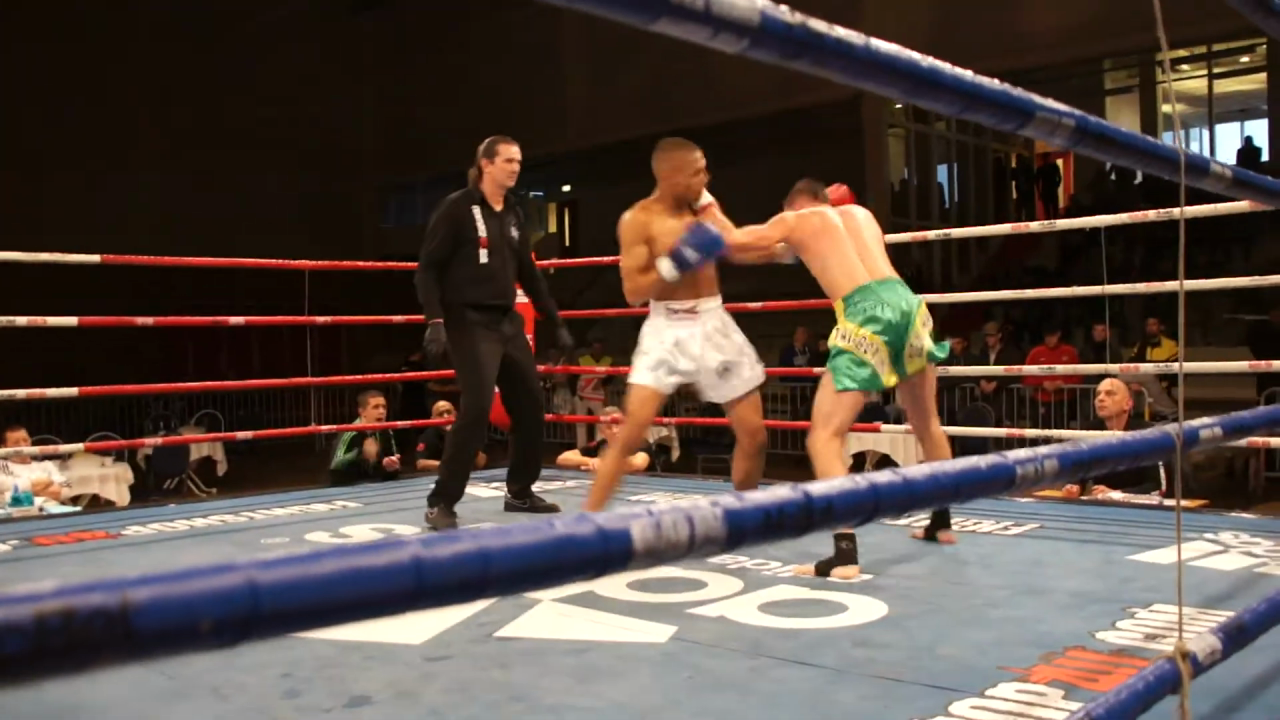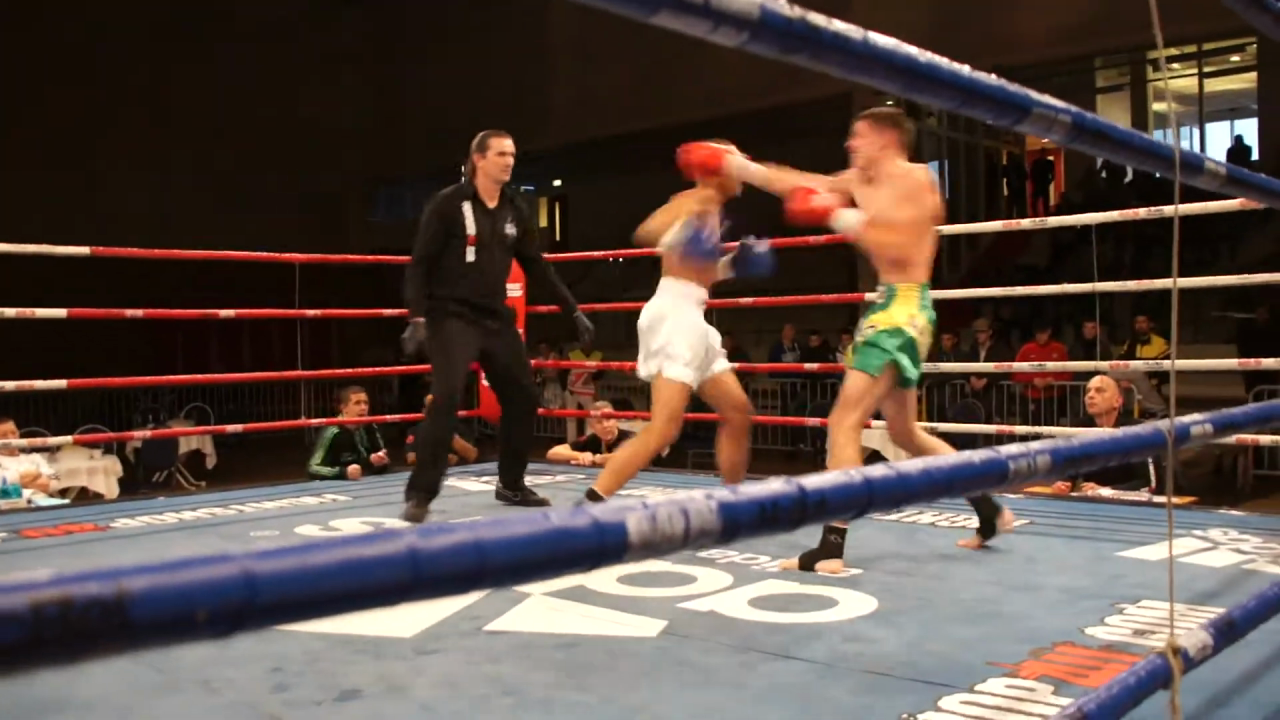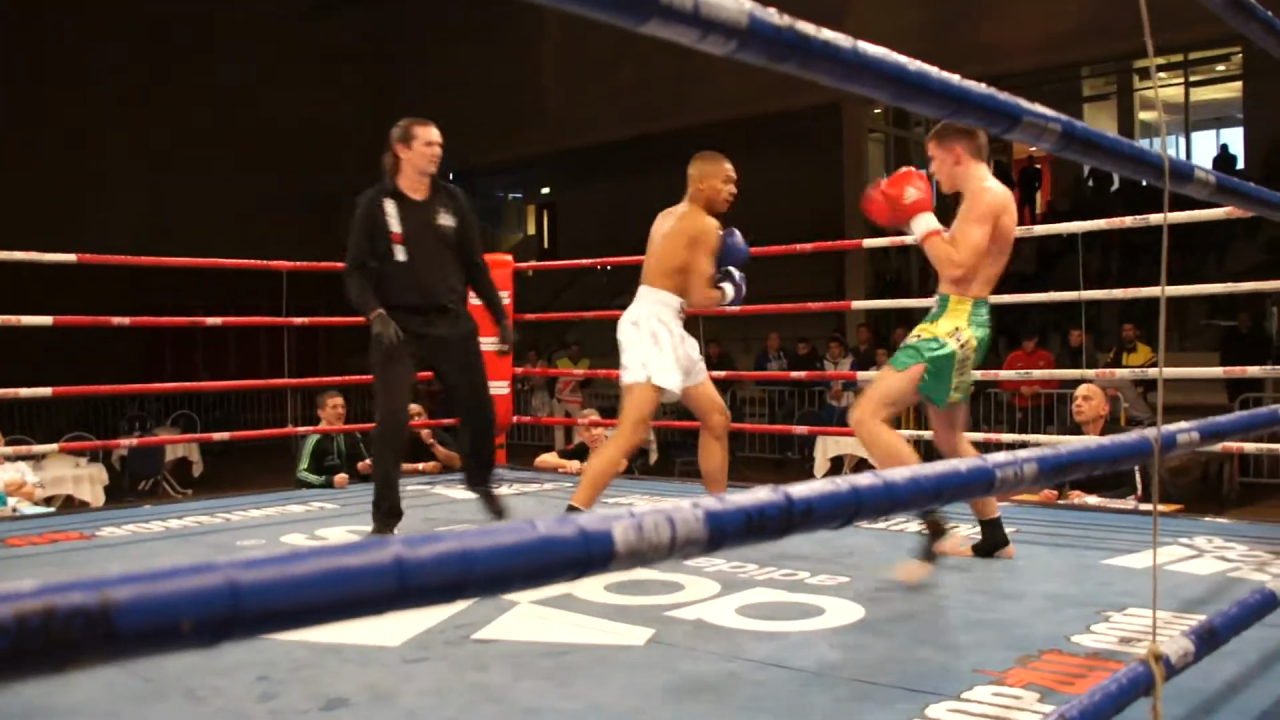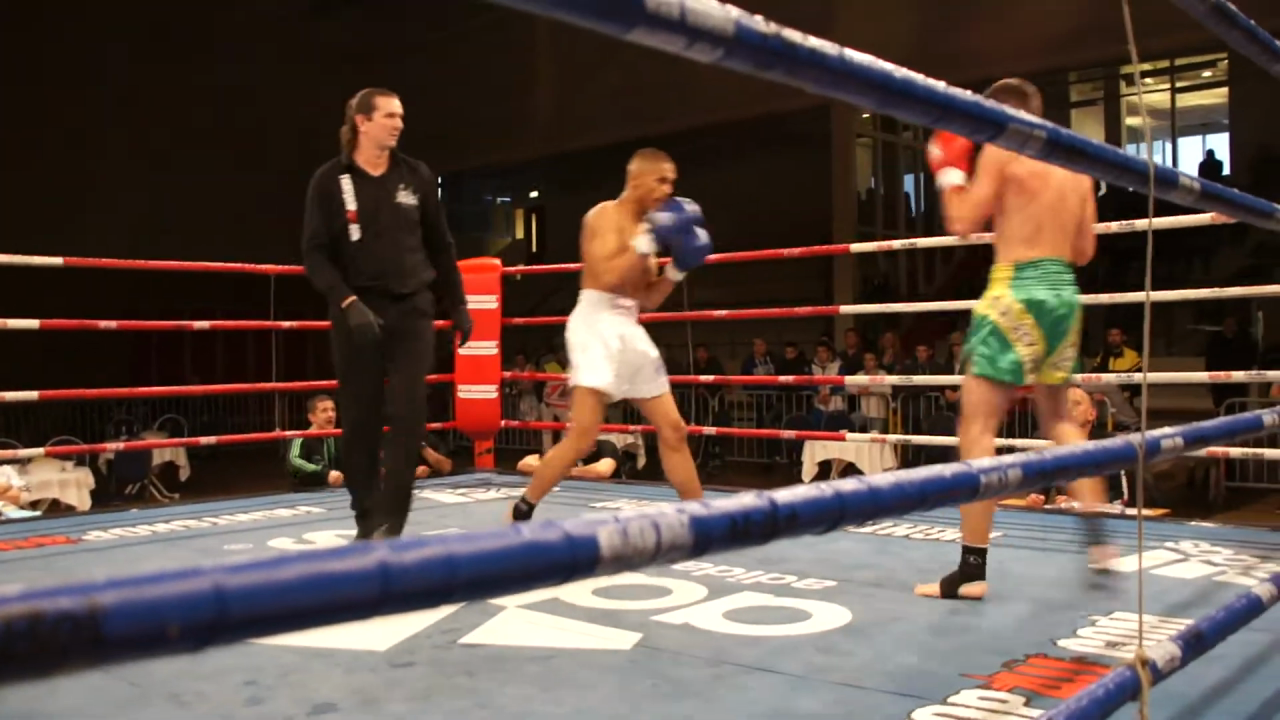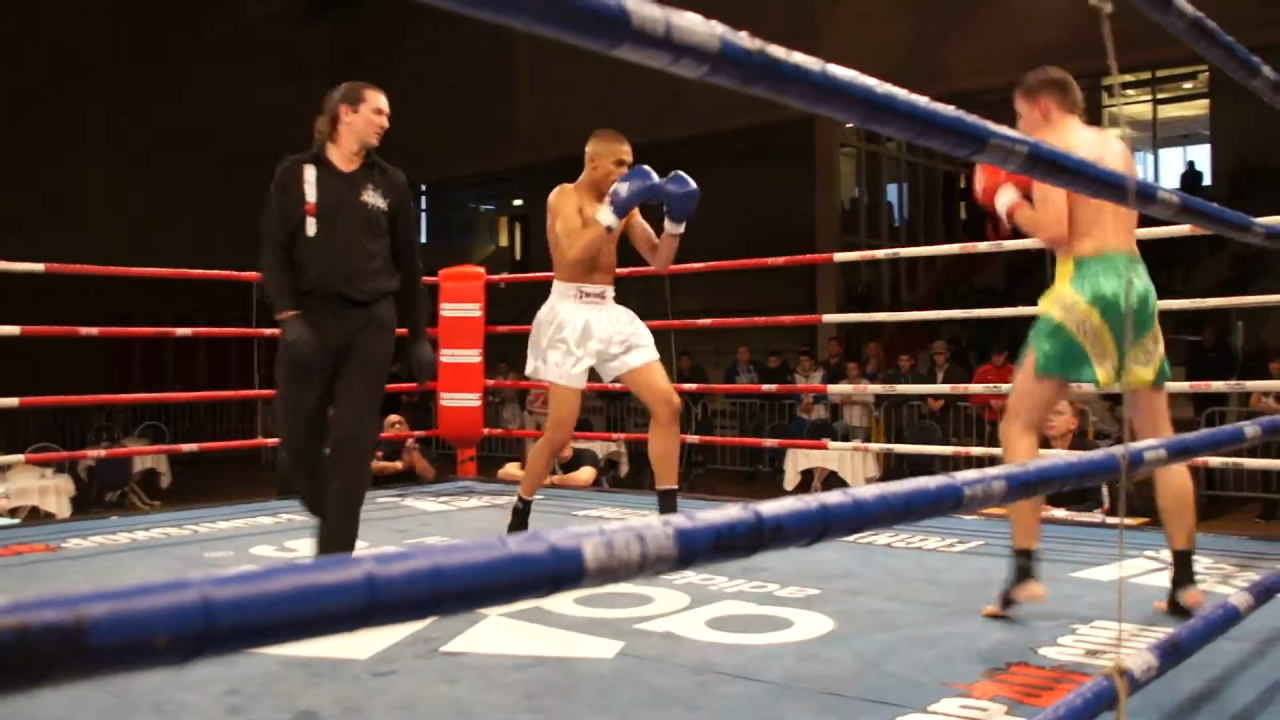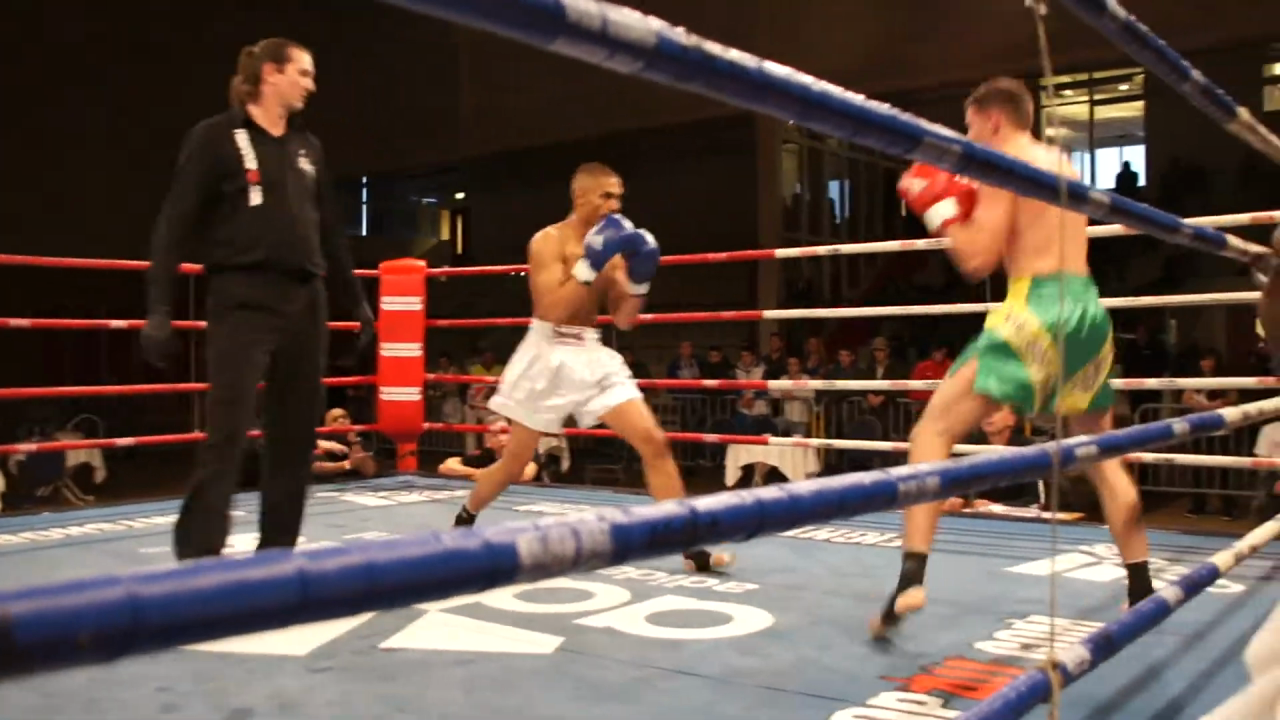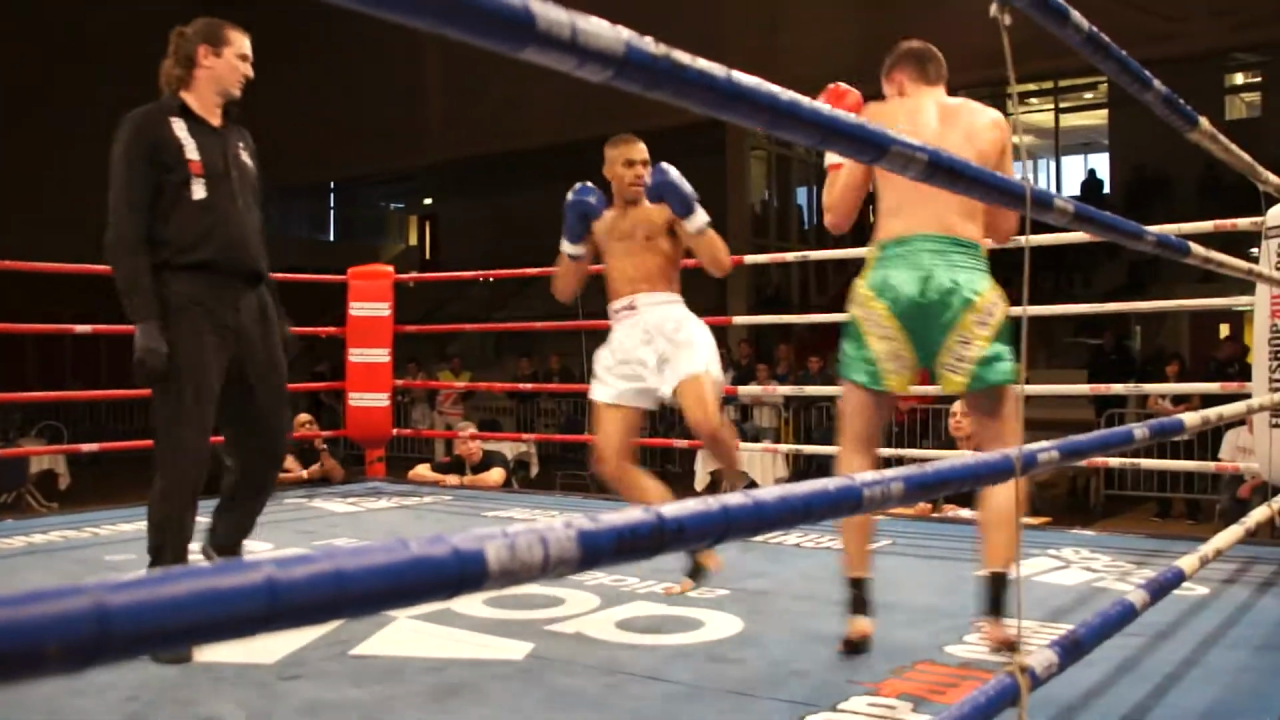
dt=0.3s
person 1, frame 1
left shoulder: (796, 220)
right shoulder: (858, 213)
left elbow: (734, 243)
left hip: (864, 318)
right hip: (903, 302)
left knee: (825, 438)
right knee: (924, 419)
left ankle: (844, 553)
right ankle: (941, 521)
person 1, frame 2
left shoulder: (918, 179)
right shoulder: (861, 179)
left elbow: (894, 252)
right elbow: (796, 185)
left wrist: (841, 215)
right wrist: (729, 162)
left hip: (903, 310)
right hip: (882, 311)
left knee: (844, 420)
right knee: (905, 432)
left ankle: (829, 548)
right ankle: (989, 510)
person 1, frame 3
left shoulder: (988, 197)
right shoulder: (975, 193)
left elbow: (957, 268)
left wrist: (919, 216)
right wrist: (907, 216)
left hip: (956, 323)
right hip: (950, 321)
left knee: (867, 417)
right knee: (948, 439)
left ankle: (936, 529)
right ankle: (995, 536)
person 1, frame 4
left shoulder: (1000, 148)
left elbow: (965, 224)
right elbow: (1084, 251)
left wrist: (950, 169)
left hip: (1016, 293)
right hip: (1060, 292)
left knee: (976, 430)
right knee: (1061, 425)
left ankle: (972, 569)
right ankle: (1097, 534)
person 1, frame 5
left shoulder: (1047, 148)
right shoulder: (1116, 148)
left elbow: (1056, 233)
left wrist: (1006, 197)
left hip: (1082, 290)
right hip: (1134, 285)
left knee: (1018, 429)
right knee: (1158, 443)
left ankle: (1024, 573)
right ankle: (1184, 580)
person 1, frame 6
right shoulder: (1062, 164)
left elbow: (979, 258)
left wrist: (939, 208)
left hip: (1033, 312)
right hip: (1084, 311)
left knee: (929, 438)
right knee: (1103, 461)
left ankle: (911, 582)
right ankle: (1140, 589)
person 1, frame 7
left shoulder: (878, 119)
right shoulder: (991, 121)
left elbow: (837, 220)
right elbow: (1003, 231)
left wrist: (838, 147)
left hip: (888, 283)
right hip: (967, 283)
left knee: (857, 450)
right knee: (1000, 452)
left ankle: (858, 605)
right ankle: (997, 608)
person 2, frame 1
left shoulder: (513, 215)
right shoulder: (458, 208)
left elbow: (527, 274)
right elbow: (428, 268)
left wrist: (557, 324)
right wrist: (435, 320)
left hip: (507, 321)
right hip: (472, 324)
left knee: (530, 406)
right knee: (477, 407)
left ankle: (520, 492)
right ankle: (441, 502)
person 2, frame 2
left shoulder: (515, 210)
right shoulder: (448, 204)
left elbow: (536, 265)
right elbow: (420, 264)
left wrist: (573, 310)
right wrist: (416, 317)
left hip: (496, 318)
right hip: (451, 316)
left knee: (522, 398)
right knee: (447, 397)
left ankle: (512, 485)
right ankle: (418, 497)
person 2, frame 3
left shoulder: (452, 200)
right shoulder: (375, 204)
left elbow: (474, 264)
right elbow: (357, 270)
left wrist: (501, 316)
right wrist: (376, 314)
left hip: (451, 323)
right hip: (398, 324)
left knee: (479, 410)
right knee: (392, 418)
left ankle: (480, 479)
right ankle: (385, 519)
person 2, frame 4
left shoulder: (417, 177)
right shoulder: (330, 180)
left elbow: (440, 248)
right elbow: (314, 255)
left wrist: (458, 308)
right wrist: (349, 302)
left hip: (412, 310)
right hip: (357, 314)
left knee: (408, 415)
right knee: (360, 423)
left ankle: (388, 524)
right ankle: (368, 520)
person 2, frame 5
left shoulder: (390, 183)
right shoulder: (295, 172)
left elbow: (407, 264)
right elbow: (273, 252)
left wrist: (419, 337)
right wrist: (288, 316)
left hip: (370, 321)
right hip: (310, 321)
left knee: (353, 439)
right knee: (298, 439)
left ankle: (335, 556)
right ankle: (330, 514)
person 2, frame 6
left shoulder: (307, 148)
right shoulder: (216, 137)
left elbow: (328, 230)
right elbow: (176, 225)
left wrist: (355, 298)
right wrist: (159, 308)
left hip: (303, 300)
right hip: (243, 298)
left knee: (295, 434)
right knee: (227, 429)
right ankle: (193, 566)
person 2, frame 7
left shoulder: (240, 140)
right shoulder: (150, 127)
right elbow: (125, 229)
left wrist: (275, 307)
right wrist: (144, 320)
left hip: (249, 304)
right hip: (188, 302)
left knee: (264, 443)
right knee: (186, 454)
left ankle: (225, 543)
person 3, frame 1
left shoulder: (705, 204)
right shoulder: (636, 220)
right elbow: (634, 294)
right wrist: (674, 263)
left hip: (714, 327)
right hip: (667, 331)
left knee: (753, 435)
right knee: (629, 436)
person 3, frame 2
left shoulder: (706, 208)
right shoulder: (695, 199)
right elbow: (646, 231)
left wrist: (737, 263)
right wrist: (679, 237)
left hip: (691, 321)
right hip: (672, 318)
left knee: (738, 412)
right knee: (664, 431)
right ankle: (587, 508)
person 3, frame 3
left shoulder: (668, 217)
right shoulder: (703, 226)
right elbow: (699, 298)
left wrist: (713, 273)
right wrist: (730, 288)
left hip: (662, 327)
right hip: (652, 325)
left knee: (717, 418)
right knee: (630, 434)
person 3, frame 4
left shoulder: (647, 223)
right shoulder: (603, 216)
right elbow: (607, 278)
left wrist: (679, 267)
right wrist: (651, 236)
left hip: (631, 332)
right hip: (596, 325)
left knee: (673, 431)
right knee: (583, 436)
right ankle: (522, 514)
person 3, frame 5
left shoulder: (623, 202)
right shoulder: (564, 196)
left elbow: (660, 261)
right elbow: (574, 255)
left wrist: (676, 218)
right wrist: (614, 209)
left hip: (611, 315)
right hip: (569, 315)
left knee: (667, 404)
right knee: (560, 431)
left ankle: (669, 512)
right ankle: (520, 516)
person 3, frame 6
left shoulder: (613, 246)
right shoulder: (547, 242)
left elbow: (624, 319)
right elbow: (553, 310)
left wrist: (637, 278)
right wrist: (590, 262)
left hip: (593, 355)
right hip: (547, 357)
left knee: (654, 442)
right knee: (514, 462)
left ankle: (689, 549)
right ankle: (463, 523)
person 3, frame 7
left shoulder: (667, 209)
right shoulder: (597, 222)
left elbow: (721, 265)
right elbow: (564, 292)
left wrist: (689, 209)
right wrist: (573, 235)
left hip: (673, 325)
right hip: (625, 336)
left knee: (707, 423)
right knee: (611, 461)
left ankle: (738, 491)
